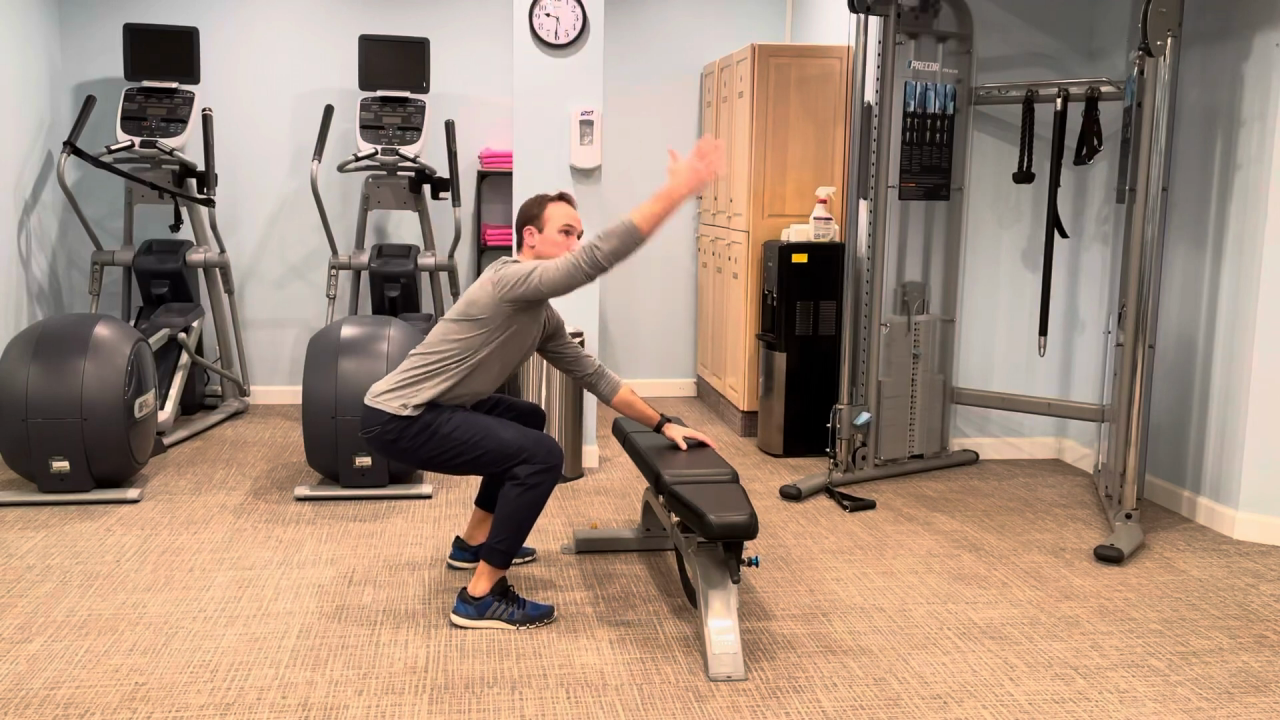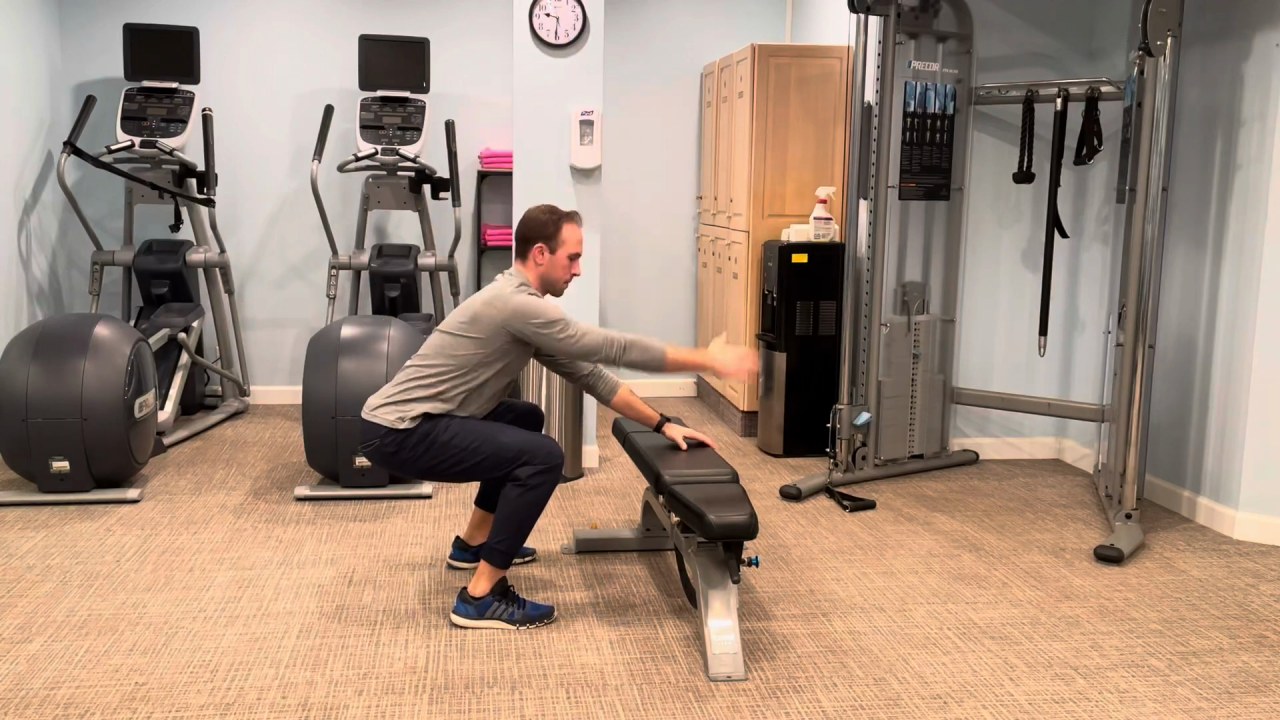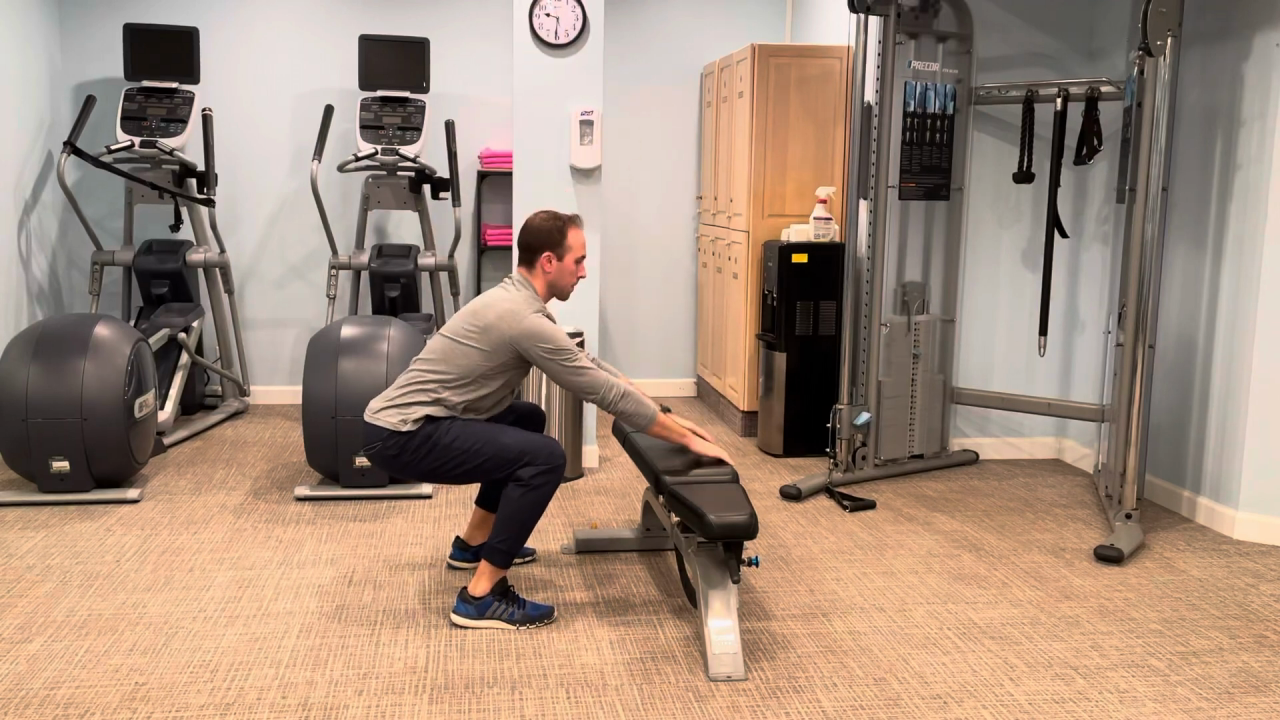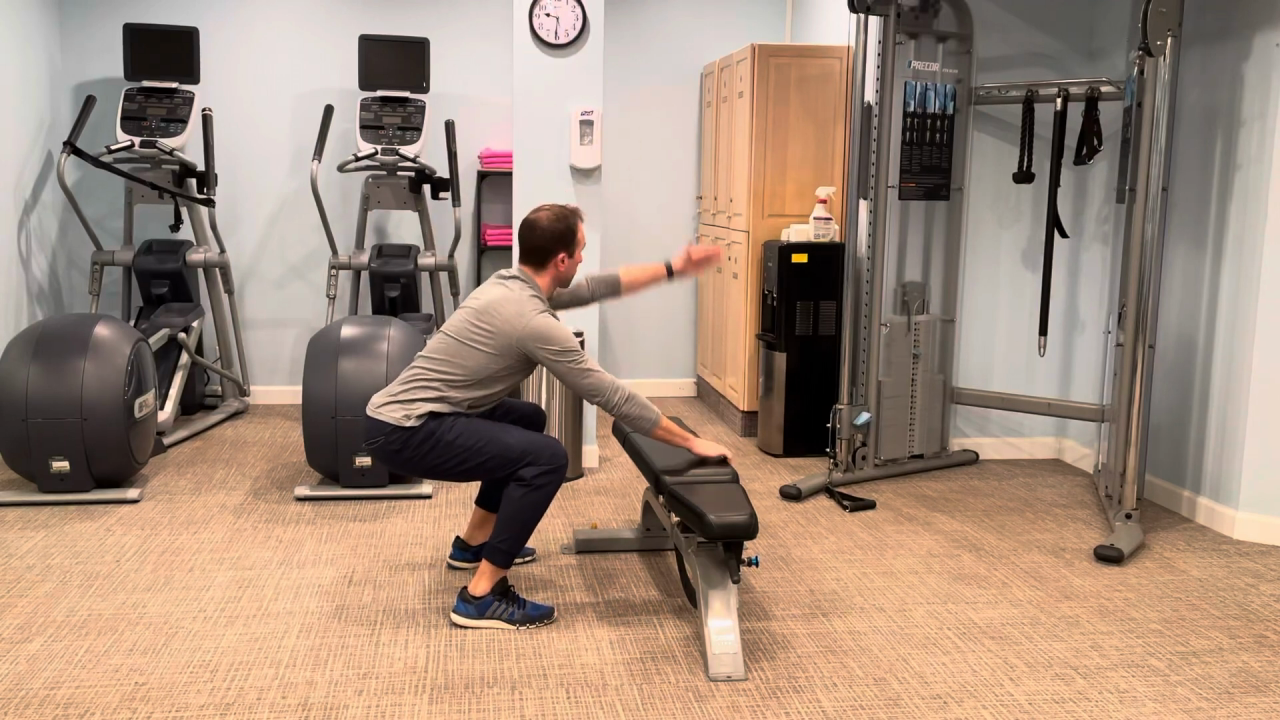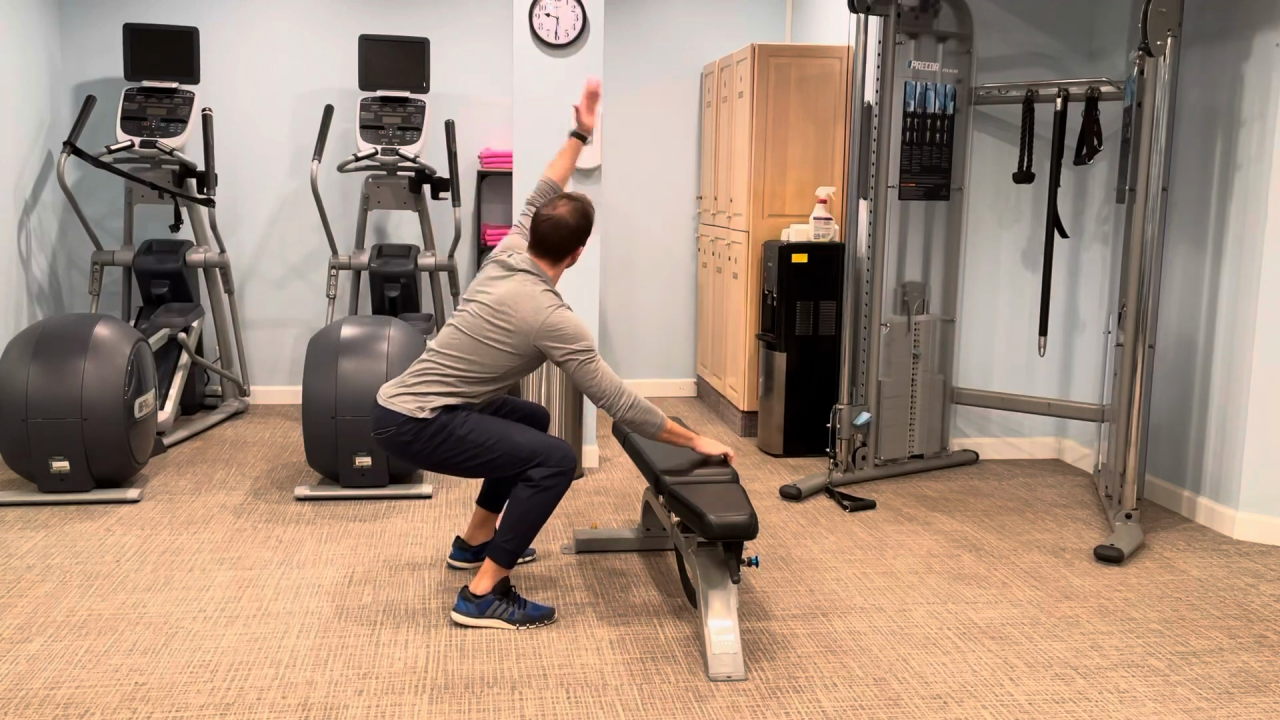
dt=0.3s
person 1, frame 1
left shoulder: (539, 315)
right shoulder: (513, 281)
left elbow: (592, 372)
right elbow: (598, 259)
left wrist: (662, 424)
right wrist: (677, 189)
left hip: (426, 409)
right hip: (398, 420)
left knee: (528, 425)
right knee: (540, 458)
left ankle: (475, 543)
right ankle: (480, 597)
person 1, frame 2
left shoulder: (523, 309)
right shoulder: (518, 305)
left elbow: (588, 372)
right elbow: (614, 348)
left wrist: (661, 423)
right wrist: (705, 359)
left hip: (412, 419)
right hip: (397, 433)
left knee: (526, 420)
right knee: (541, 457)
left ankle: (474, 542)
right ankle: (481, 597)
person 1, frame 3
left shoulder: (517, 301)
right shoulder: (524, 320)
left elbow: (592, 371)
right elbow: (607, 392)
left wrist: (668, 416)
right wrist: (687, 438)
left hip: (406, 421)
right hip: (399, 437)
left knee: (527, 420)
right knee: (543, 457)
left ankle: (474, 542)
right ankle: (481, 597)
person 1, frame 4
left shoulder: (512, 287)
right shoulder: (531, 321)
left elbow: (588, 289)
right elbow: (611, 395)
left wrist: (668, 269)
right wrist: (691, 442)
left hip: (405, 416)
right hip: (403, 432)
left knee: (527, 421)
right knee: (545, 457)
left ankle: (474, 542)
right ankle: (481, 597)
person 1, frame 5
left shoulder: (504, 259)
right shoulder: (549, 318)
left elbow: (542, 198)
right elbow: (618, 401)
left wrist: (580, 137)
right wrist: (695, 440)
left hip: (407, 405)
right hip: (413, 425)
left knee: (531, 422)
right knee: (555, 461)
left ankle: (475, 542)
right ankle: (482, 595)
